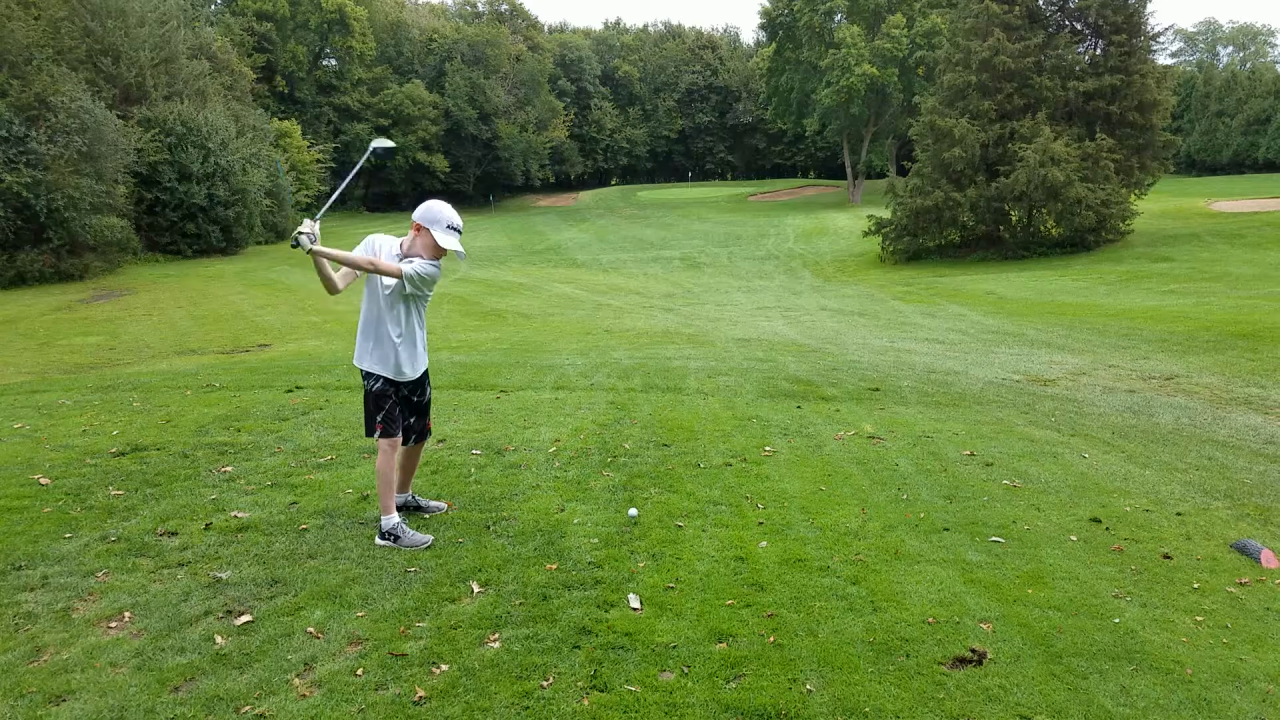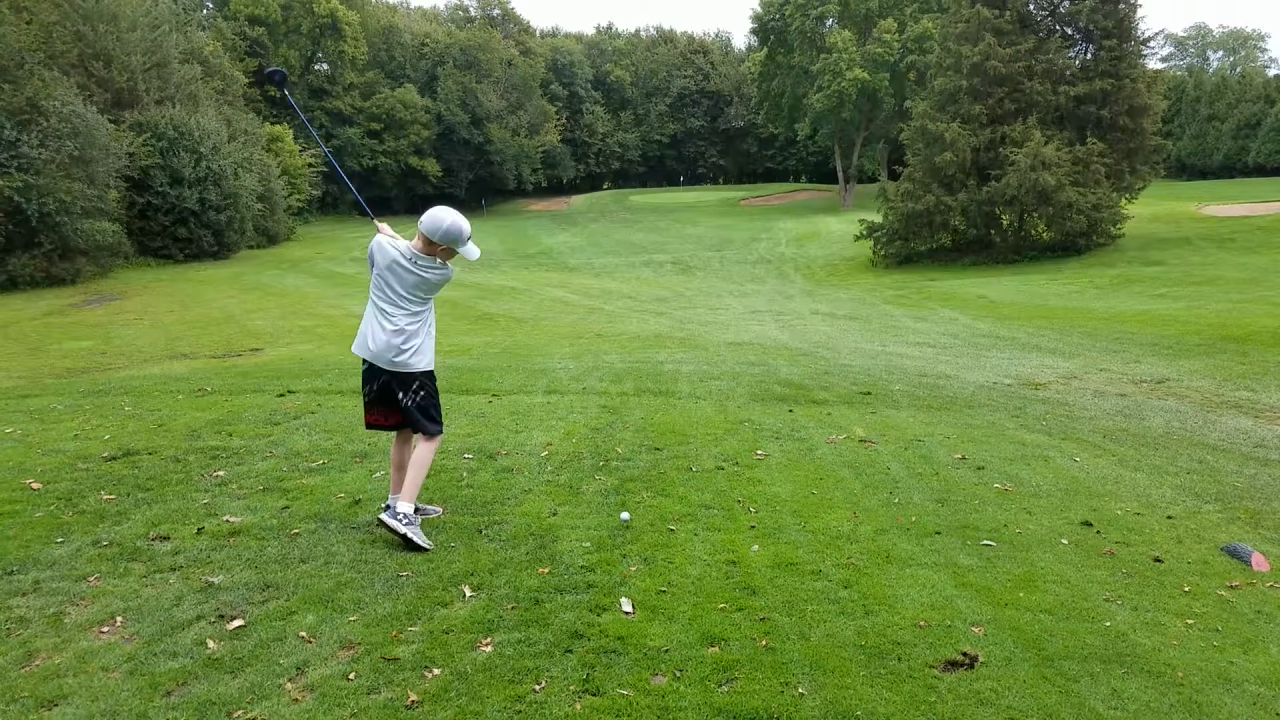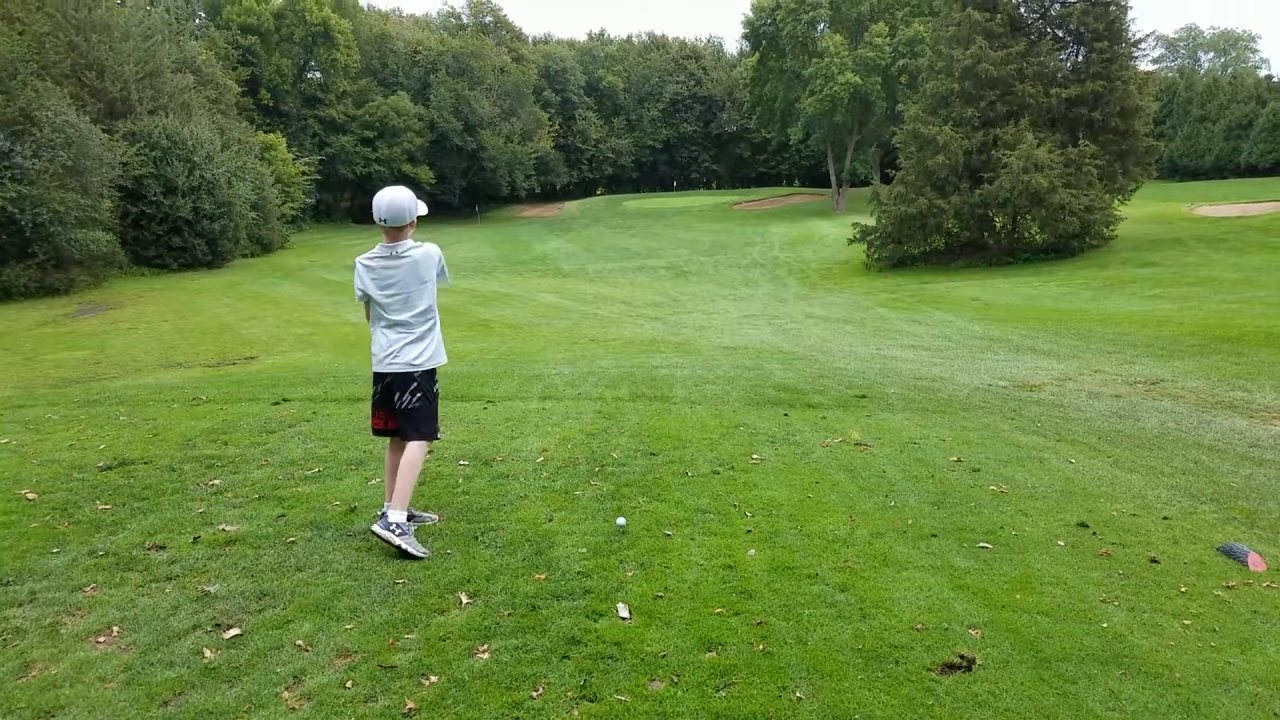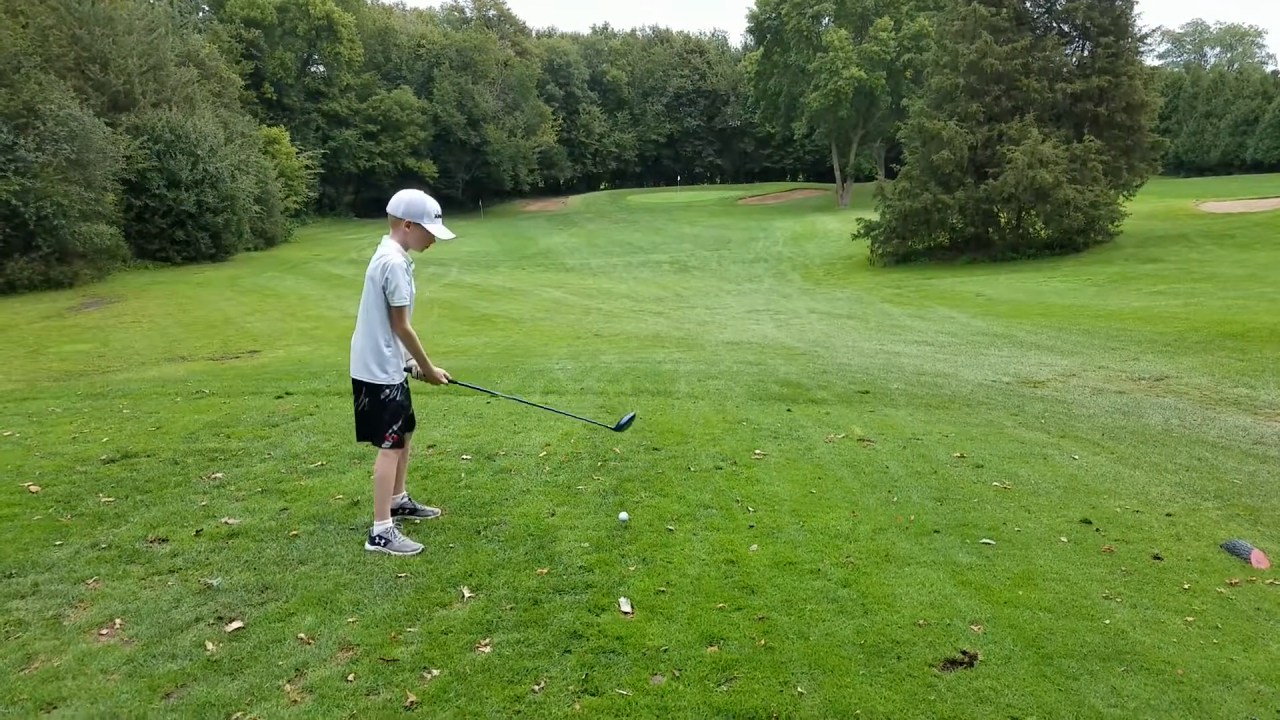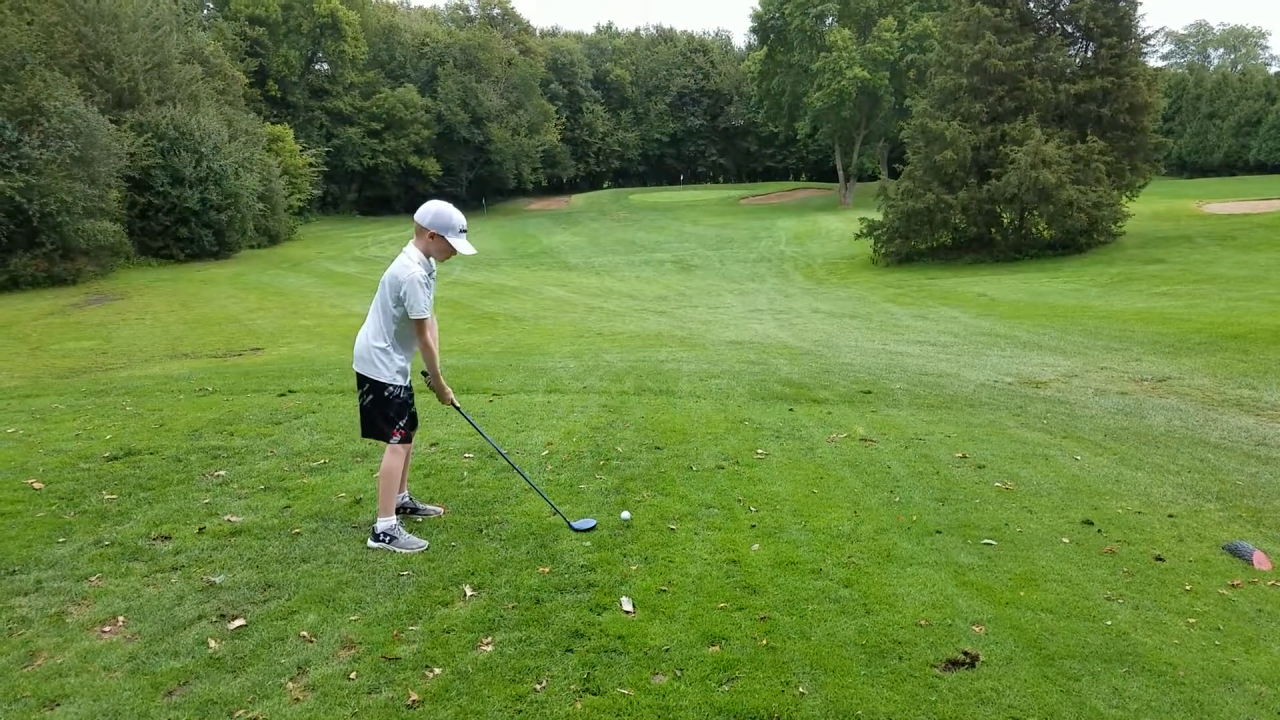
dt=1s
person 1, frame 1
left shoulder: (428, 269)
right shoulder: (377, 243)
left elbow: (374, 267)
right elbow: (336, 286)
left wrist: (318, 249)
right wrist: (316, 253)
left hip: (412, 366)
right hip: (378, 364)
left knee: (418, 436)
right knee: (390, 439)
left ankle: (403, 496)
right ankle: (389, 526)
person 1, frame 2
left shoulder: (382, 247)
right shoulder: (440, 273)
left wrist: (386, 231)
left hip: (376, 358)
right hip: (412, 363)
left knee: (405, 428)
right knee: (429, 434)
left ankle: (398, 501)
right ankle: (402, 511)
person 1, frame 3
left shoulder: (364, 266)
right shoulder: (430, 255)
left elbow: (370, 318)
left hip: (384, 362)
right hip: (419, 363)
left knee: (398, 437)
right knee: (418, 439)
left ankle: (395, 508)
right ankle: (394, 520)
person 1, frame 4
left shoulder: (390, 257)
right shoulder: (394, 263)
right elbow: (402, 327)
left wrist: (412, 362)
right wrist: (427, 368)
left hip: (386, 363)
right hip: (379, 368)
left knee: (404, 432)
right knee: (390, 445)
left ankle: (398, 498)
right ankle: (381, 532)
person 1, frame 5
left shoulder: (423, 264)
right shoulder: (411, 274)
left elbow: (430, 321)
right elbow: (423, 337)
left wrist: (436, 371)
right wrist: (439, 384)
left hip: (393, 362)
right hip: (381, 364)
left knee: (408, 432)
right knee: (398, 440)
left ankle: (400, 499)
right ankle: (384, 528)
